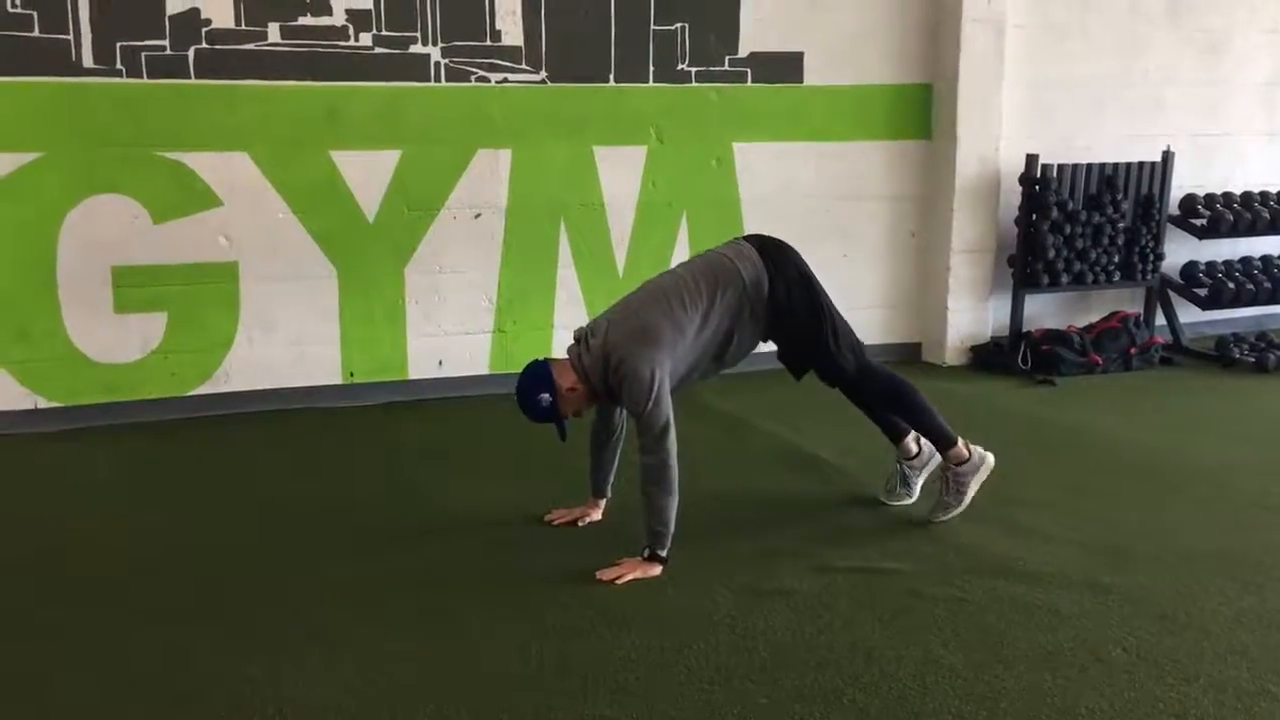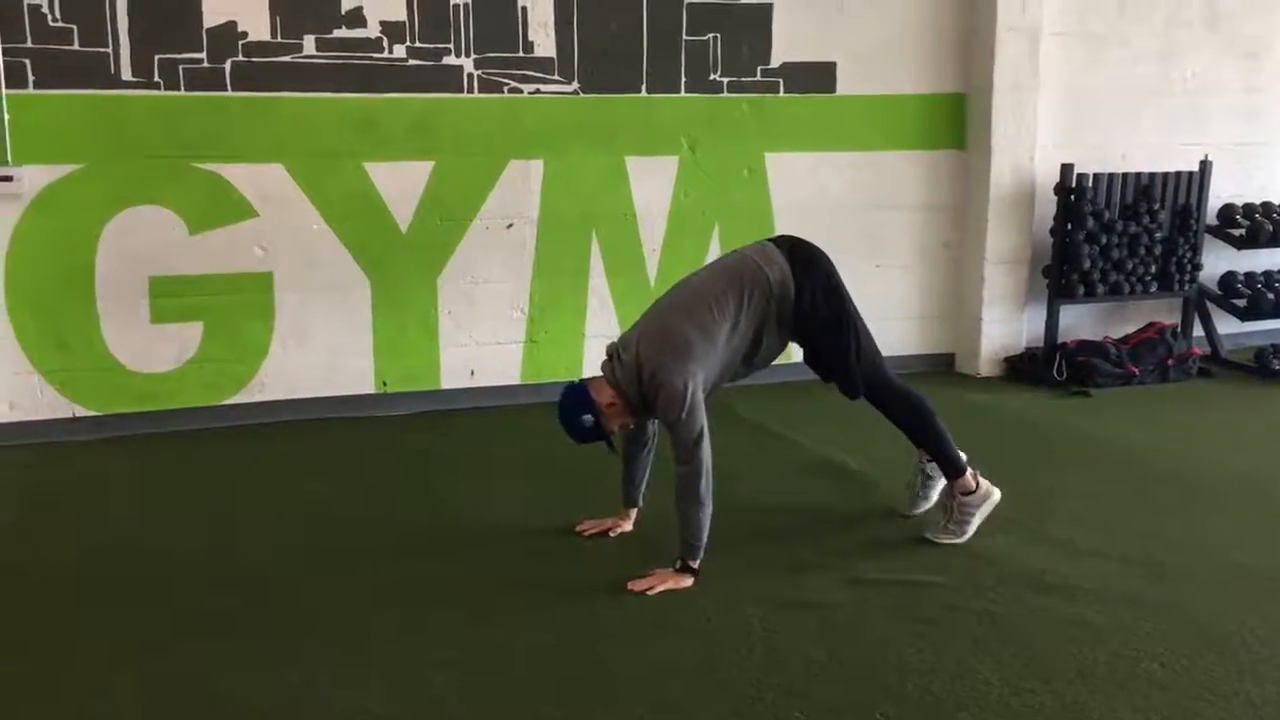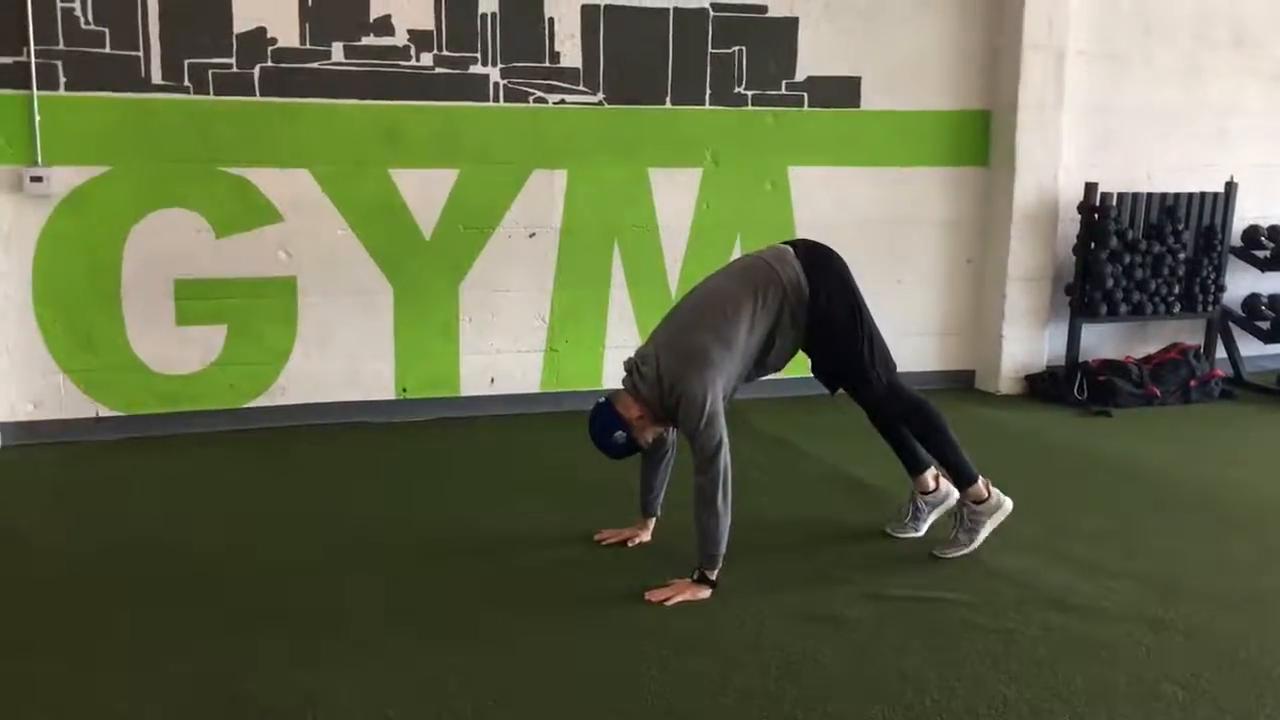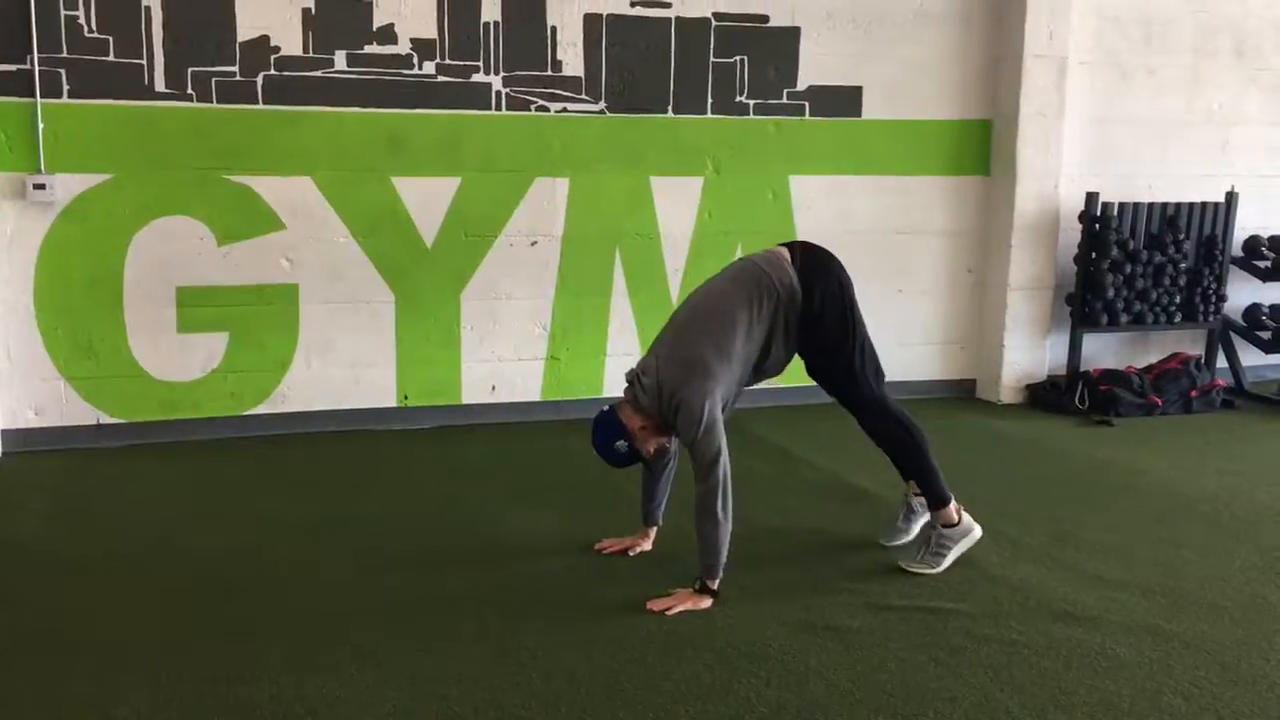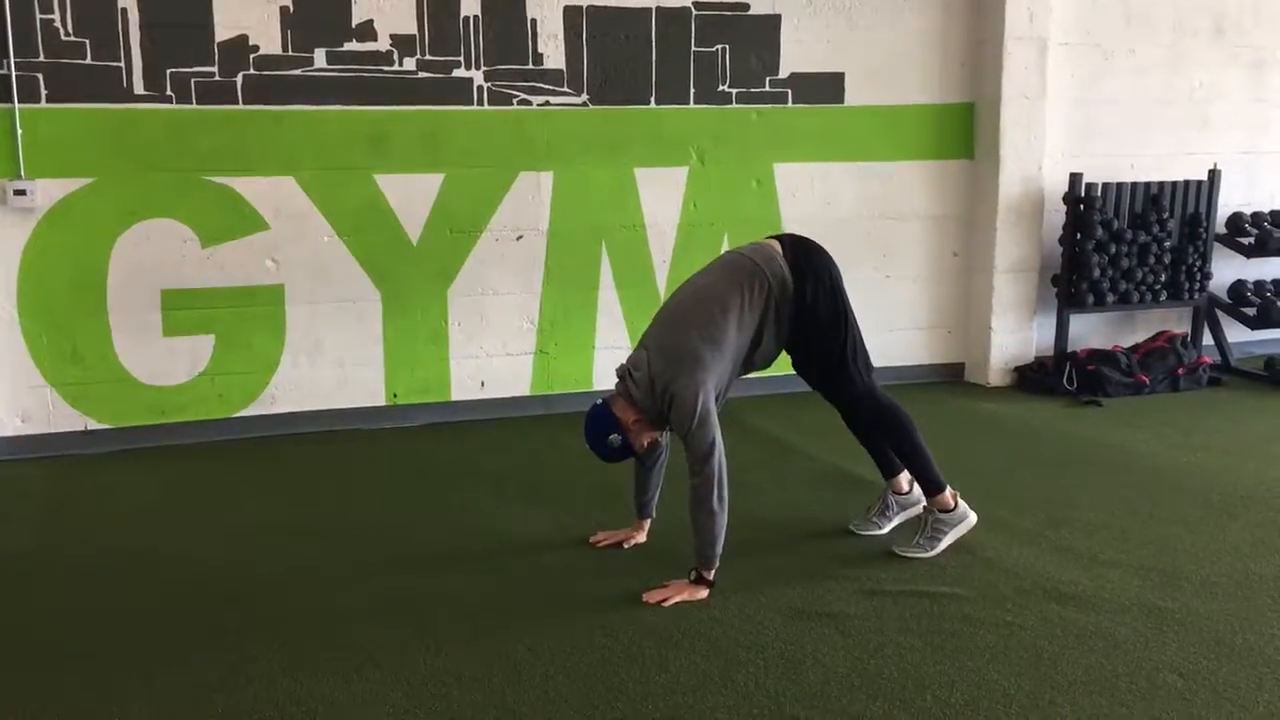
dt=0.4s
person 1, frame 1
left shoulder: (632, 364)
right shoulder: (594, 354)
left elbow: (658, 454)
right elbow: (608, 423)
left wrist: (655, 556)
right wrist: (596, 501)
left hip: (769, 280)
right hip: (750, 272)
left knee: (854, 369)
right knee: (838, 369)
left ankle: (961, 457)
right ankle: (913, 453)
person 1, frame 2
left shoulder: (668, 377)
right shoulder: (627, 364)
left elbow: (693, 465)
right elbow: (641, 433)
left wrist: (687, 567)
right wrist: (628, 513)
left hip: (797, 279)
right hip: (776, 274)
left knee: (873, 382)
right knee: (857, 381)
left ankle: (968, 487)
right ankle: (935, 461)
person 1, frame 3
left shoulder: (690, 387)
right shoulder: (646, 377)
left elbow: (712, 475)
right elbow: (659, 446)
left wrist: (705, 579)
right wrist: (646, 523)
left hip: (811, 282)
right hip: (791, 278)
left knee: (882, 390)
right knee: (864, 391)
left ankle: (979, 497)
right ankle: (928, 488)
person 1, frame 4
left shoulder: (689, 397)
right shoulder: (648, 386)
left elbow: (713, 485)
right elbow: (662, 452)
left wrist: (707, 588)
right wrist: (647, 531)
left hip: (810, 283)
right hip: (787, 280)
left knee: (869, 402)
right knee: (857, 400)
left ankle: (950, 520)
right ankle: (921, 496)
person 1, frame 5
left shoulder: (682, 390)
right shoulder: (639, 381)
left elbow: (708, 476)
right elbow: (653, 444)
left wrist: (702, 579)
right wrist: (641, 524)
left hip: (798, 275)
right hip: (773, 270)
left knee: (858, 394)
right knee: (840, 393)
left ankle: (947, 507)
right ankle: (902, 490)
